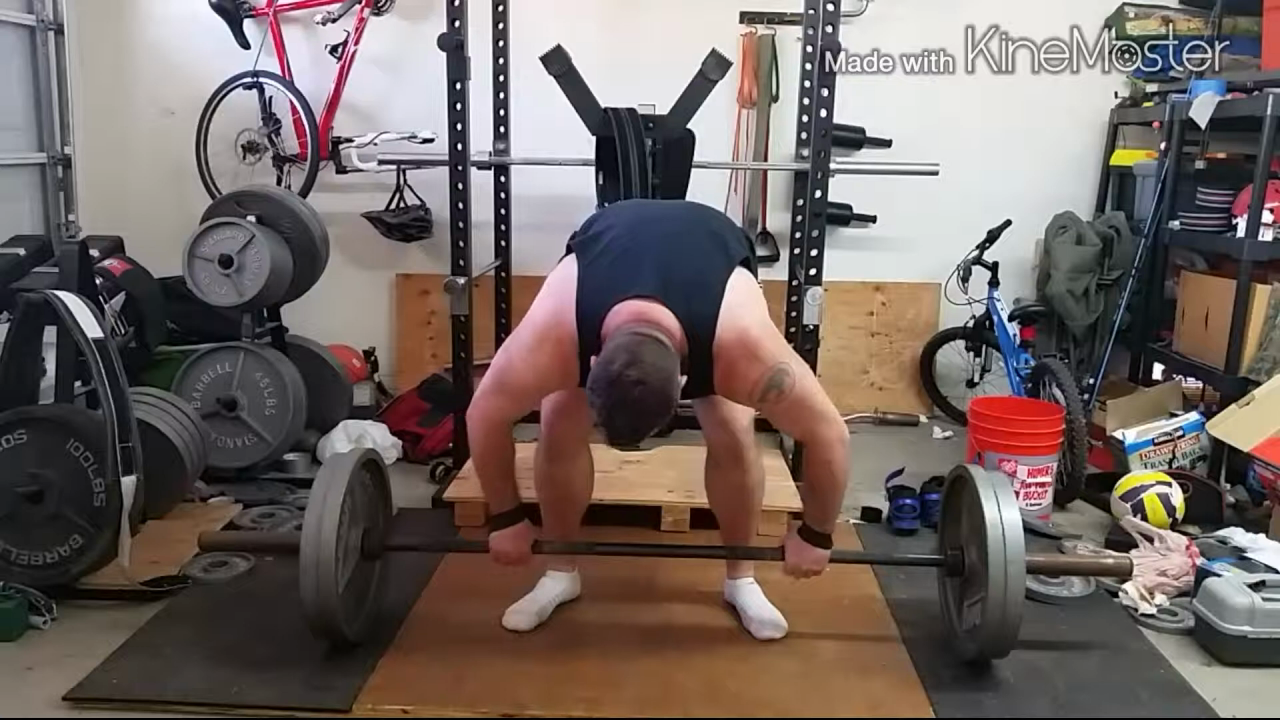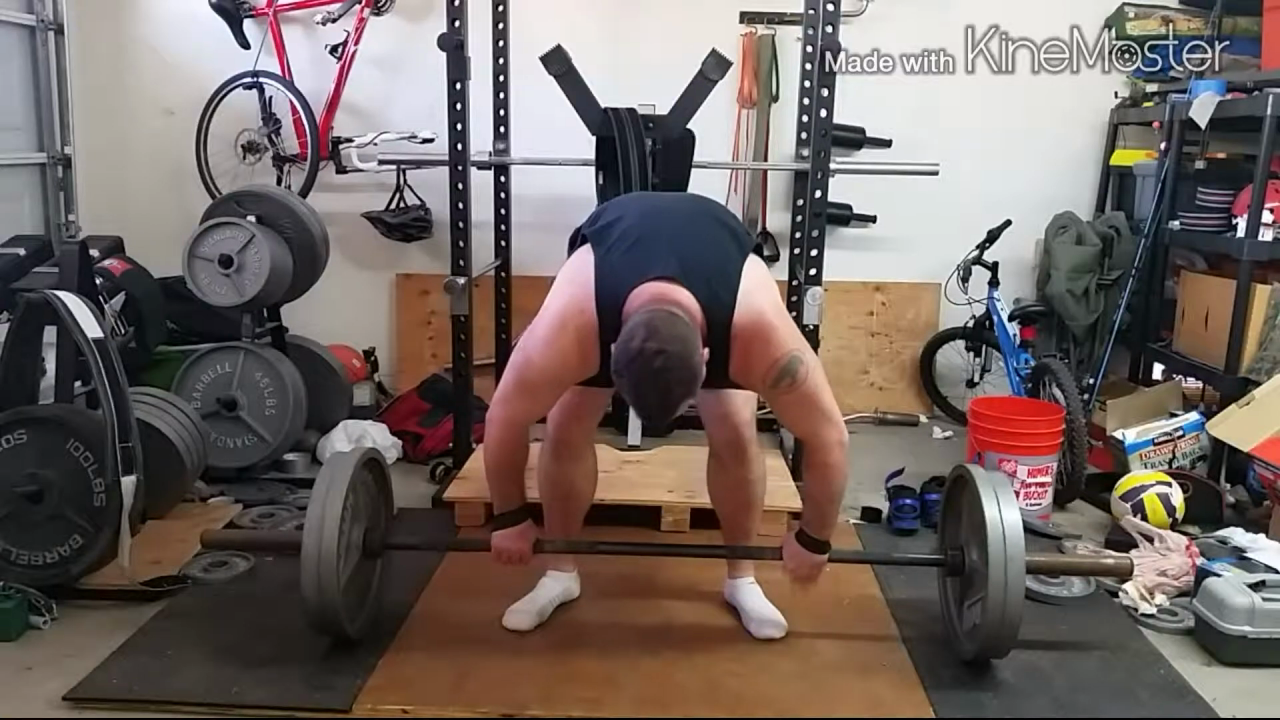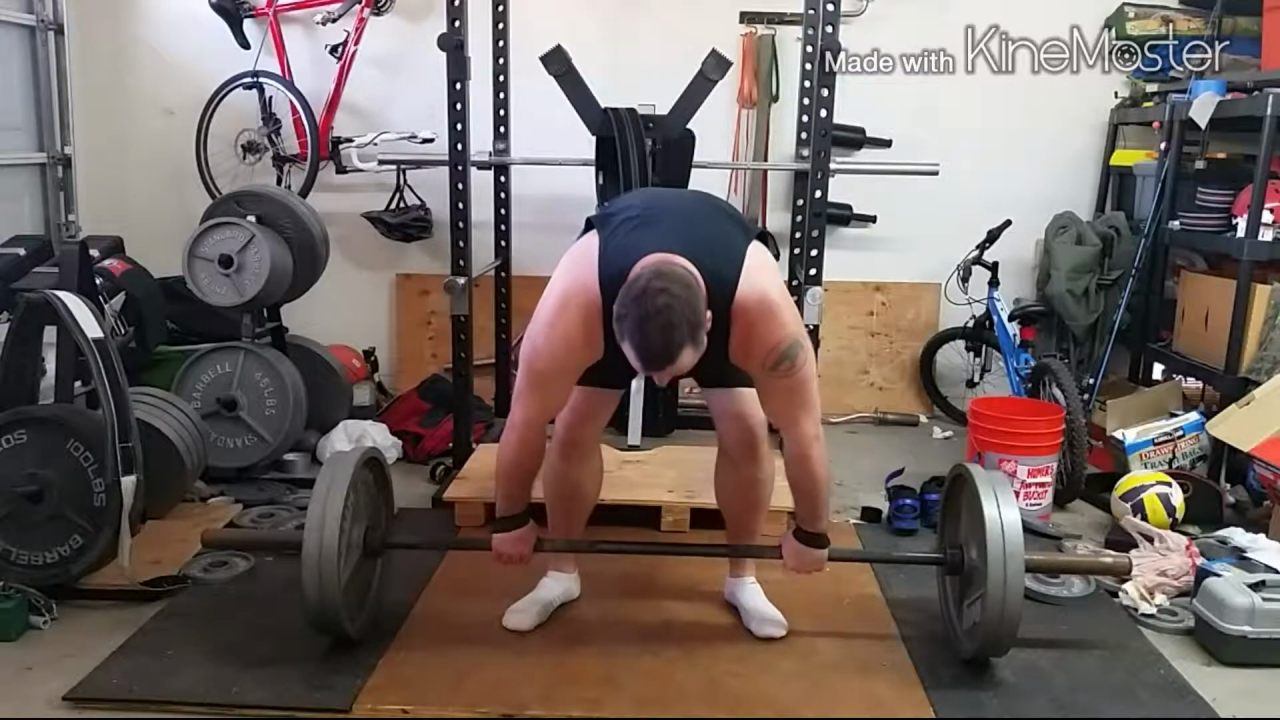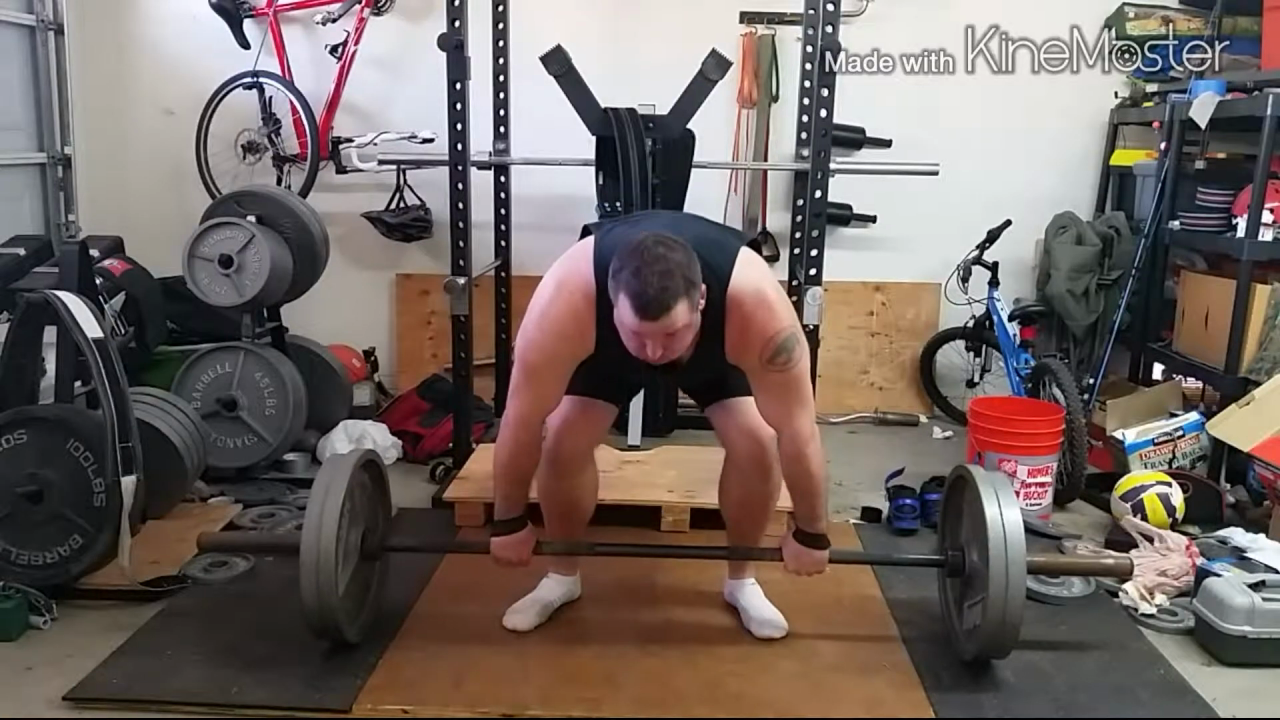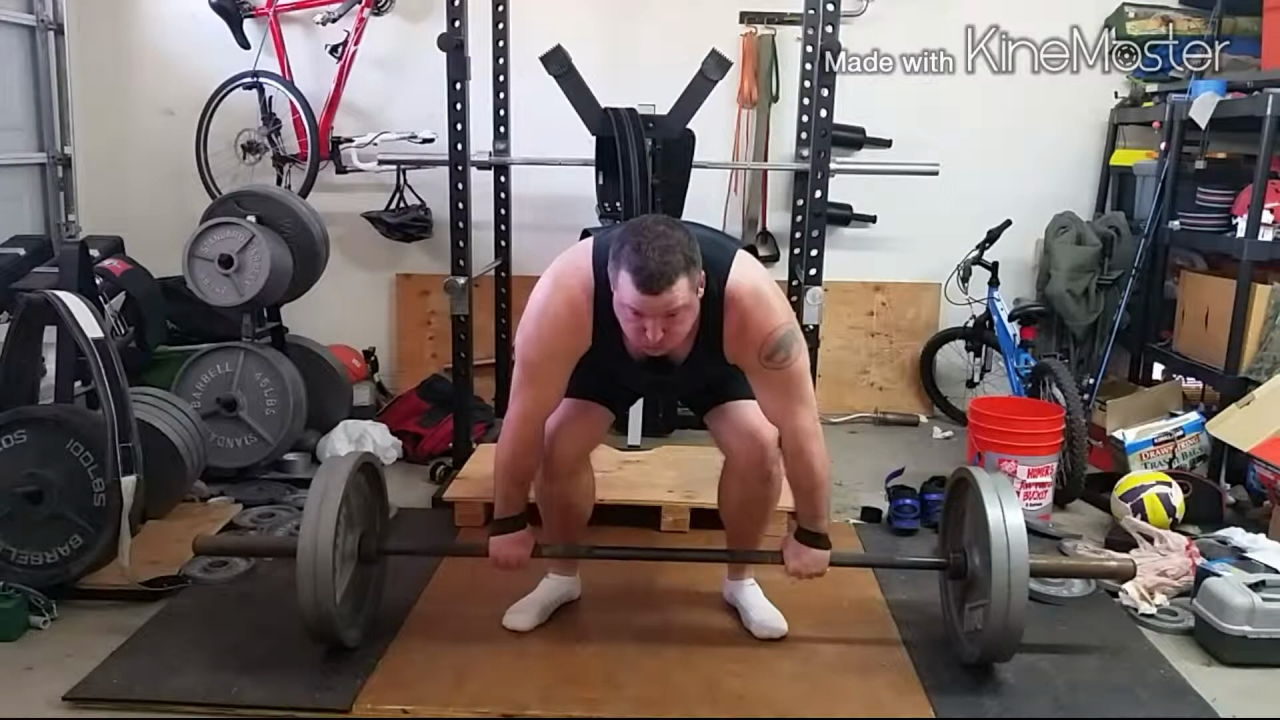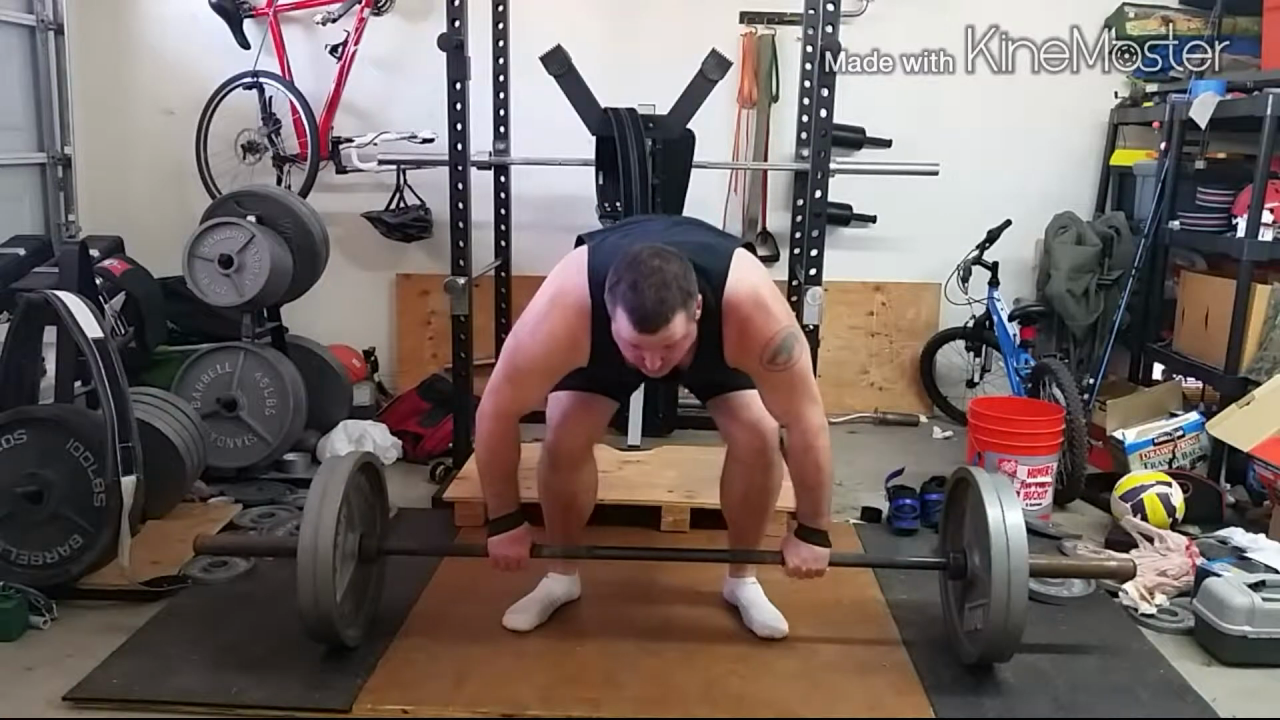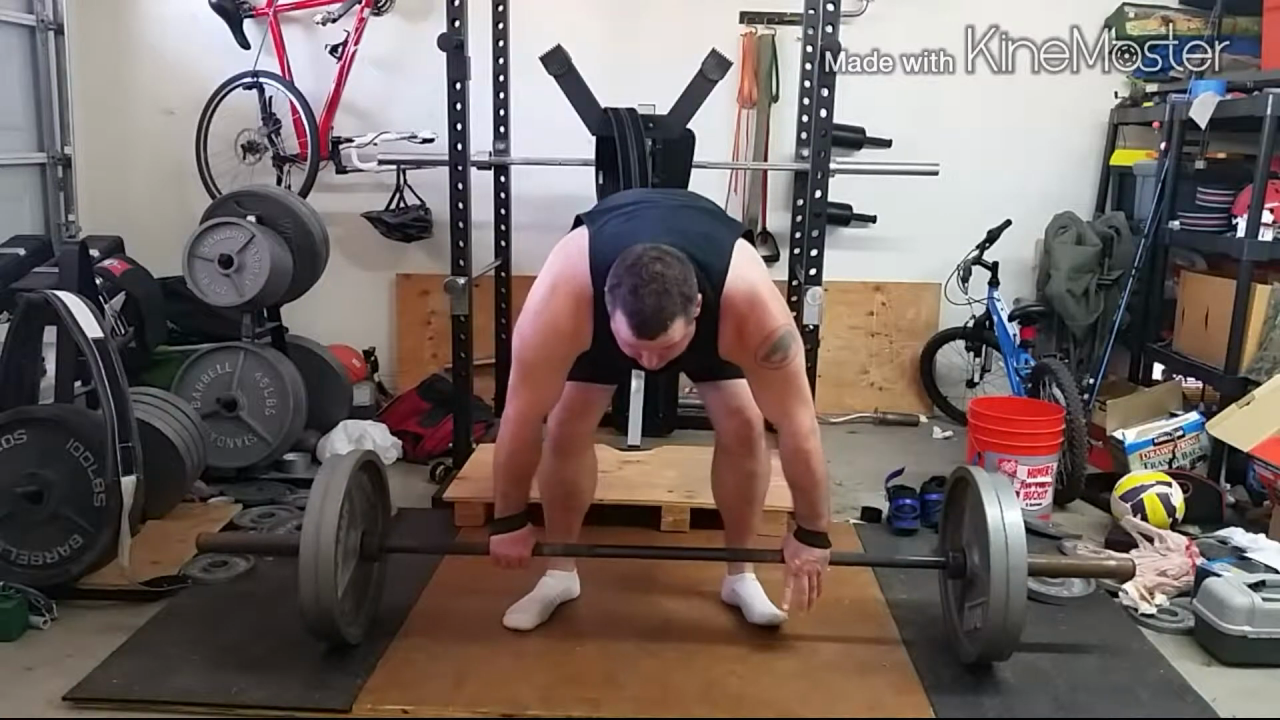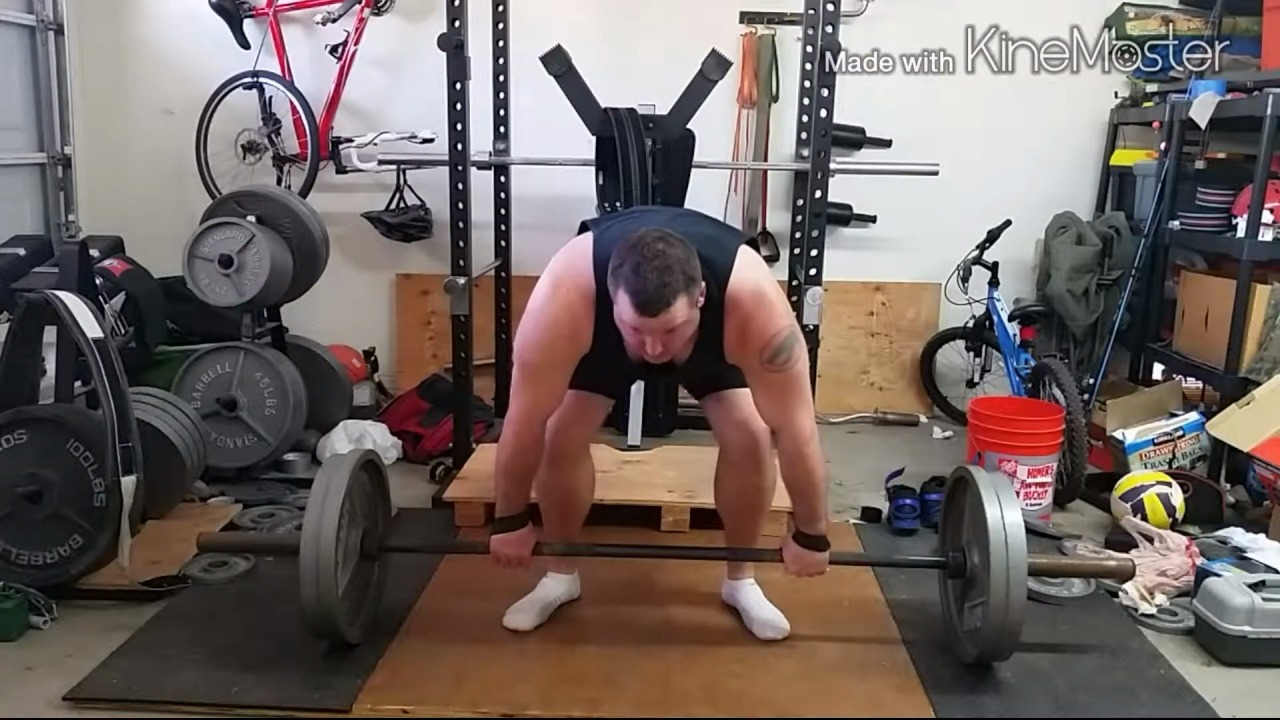
dt=0.4s
person 1, frame 1
left shoulder: (743, 348)
right shoulder: (551, 340)
left elbow: (829, 434)
right elbow: (484, 416)
left wrist: (815, 536)
right wrist: (506, 518)
left knee: (734, 437)
right knee: (558, 429)
left ankle: (740, 577)
right ankle: (560, 571)
person 1, frame 2
left shoulder: (761, 333)
right shoulder: (568, 330)
left elbow: (827, 436)
right elbow: (504, 419)
left wrist: (813, 540)
right wrist: (509, 518)
left knee: (735, 433)
right knee: (565, 427)
left ankle: (740, 576)
right ankle: (560, 571)
person 1, frame 3
left shoulder: (762, 311)
right shoulder: (572, 309)
left elbow: (802, 430)
right elbow: (527, 421)
left wrist: (810, 533)
right wrist: (511, 520)
left hip: (726, 274)
right hip: (609, 271)
left knee: (746, 432)
right knee: (572, 429)
left ankle: (742, 576)
right ankle: (562, 572)
person 1, frame 4
left shoulder: (755, 304)
right shoulder: (567, 301)
left elbow: (796, 430)
right elbow: (524, 419)
left wrist: (810, 533)
right wrist: (509, 523)
left knee: (758, 446)
right knee: (563, 443)
left ankle: (741, 579)
right ankle: (562, 575)
person 1, frame 5
left shoulder: (752, 303)
right shoulder: (565, 297)
left elbow: (799, 426)
right elbow: (525, 419)
left wrist: (811, 535)
right wrist: (508, 524)
left knee: (757, 450)
right knee: (558, 448)
left ankle: (740, 579)
right ankle: (562, 575)
person 1, frame 6
left shoulder: (751, 309)
right shoulder: (563, 313)
left elbow: (806, 422)
right elbow: (496, 412)
left wrist: (812, 532)
right wrist: (504, 522)
left knee: (757, 439)
right knee: (565, 441)
left ankle: (741, 577)
right ankle: (562, 574)
person 1, frame 7
left shoulder: (749, 304)
right shoulder: (563, 297)
left elbow: (796, 422)
right elbow: (524, 414)
left wrist: (811, 534)
right wrist: (509, 521)
right hip: (598, 275)
left knee: (743, 426)
right knee: (566, 426)
left ankle: (740, 574)
right ankle: (560, 571)
person 1, frame 8
left shoulder: (753, 303)
right shoulder: (566, 297)
left elbow: (795, 427)
right elbow: (526, 416)
left wrist: (810, 535)
right wrist: (510, 520)
left knee: (749, 438)
right knee: (561, 435)
left ankle: (740, 579)
right ankle: (560, 574)
